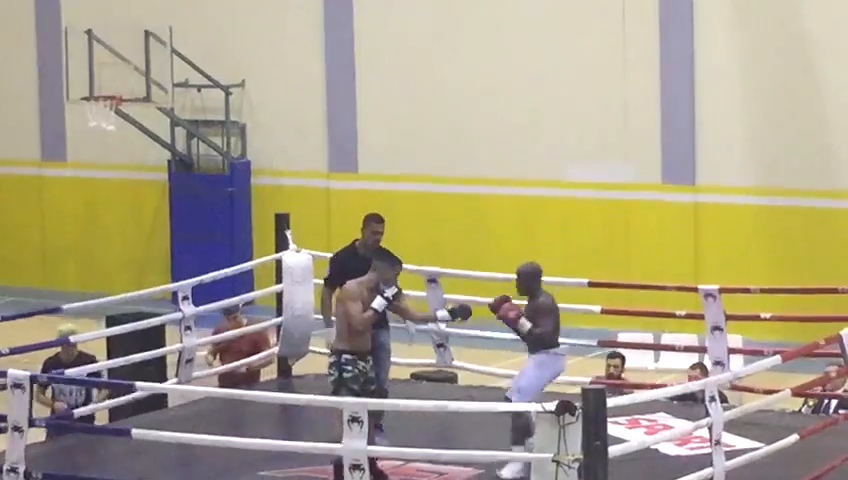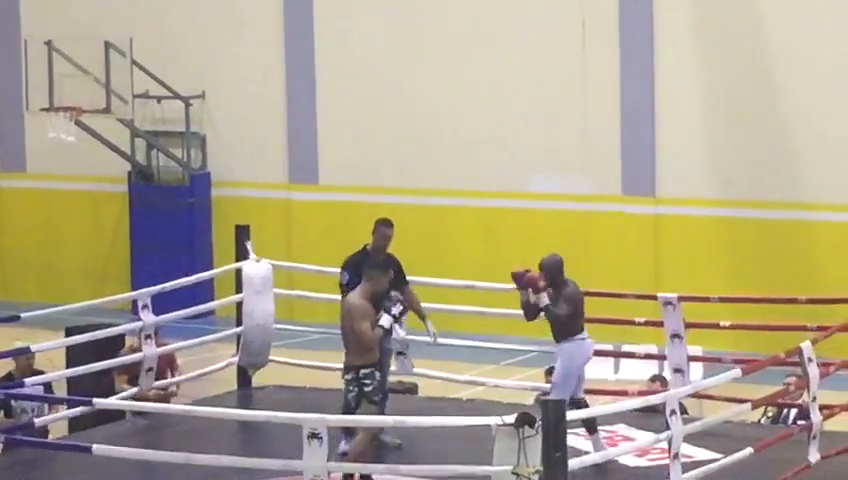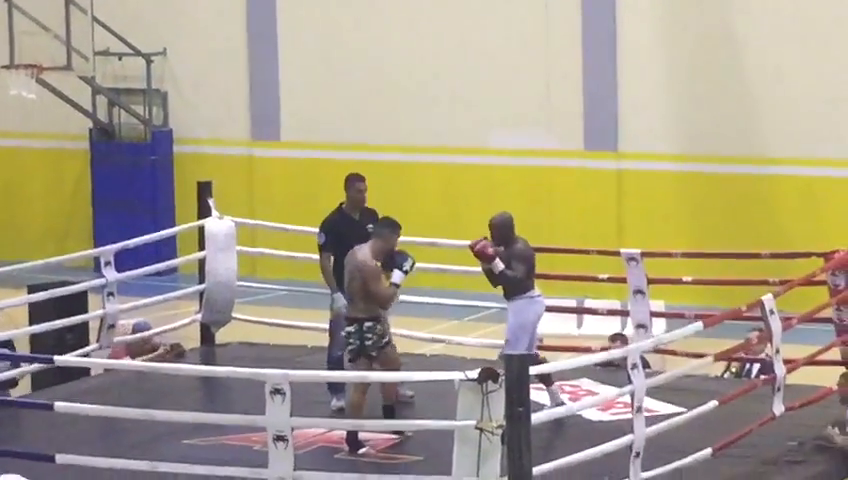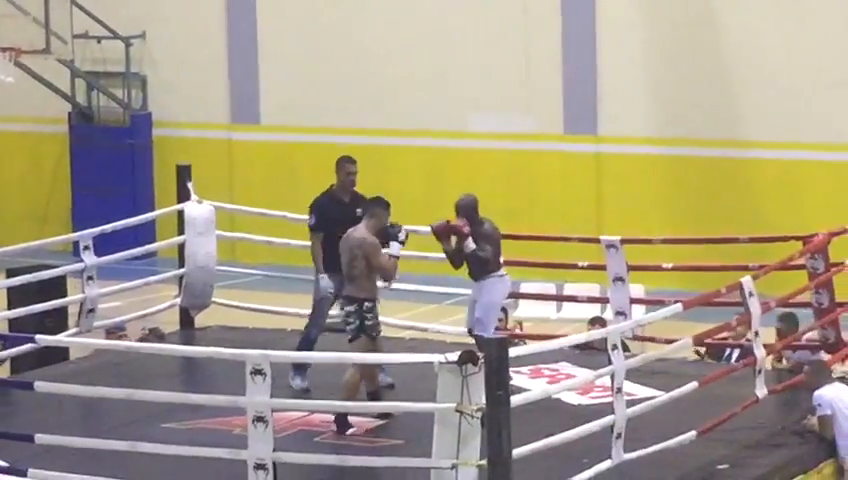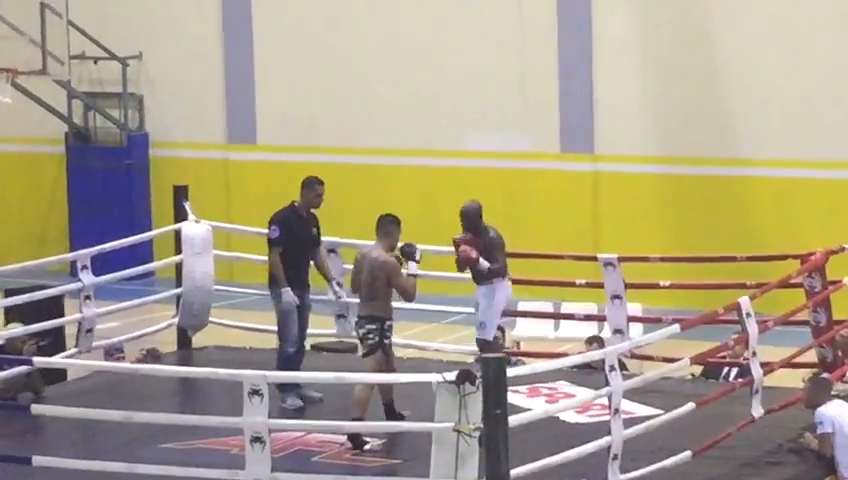
dt=1s
person 1, frame 1
right shoulder: (342, 258)
right elbow: (327, 294)
right wrist: (329, 327)
left hip: (379, 327)
left knee: (380, 383)
left ankle: (376, 429)
person 1, frame 2
left shoulder: (392, 262)
right shoulder: (354, 263)
left elbow: (407, 293)
right elbow: (347, 299)
left wrist: (426, 320)
left hip: (383, 332)
left knee: (381, 386)
right ankle: (346, 436)
person 1, frame 3
left shoulder: (371, 216)
right shoulder: (332, 222)
right elbow: (325, 261)
right wrist: (335, 294)
right hip: (345, 292)
right knee: (338, 345)
right ankle: (337, 394)
person 1, frame 4
left shoulder: (361, 202)
right shoulder: (322, 203)
right elbow: (316, 242)
right wrist: (321, 275)
right hip: (330, 274)
right knee: (316, 325)
right ankle: (298, 372)
person 1, frame 5
left shoulder: (312, 220)
right shoulder: (283, 218)
left elbow: (317, 254)
right elbow: (273, 256)
left wrist: (332, 282)
right wrist: (284, 289)
left hip: (302, 288)
right hip: (284, 288)
left knee: (299, 341)
right knee: (289, 340)
left ankle: (295, 386)
right ankle: (285, 392)
person 2, frame 1
left shoulder: (383, 292)
right shoulder: (351, 289)
left elbow: (413, 316)
right elbow: (359, 324)
left wrist: (448, 314)
right wrist: (382, 300)
left hip: (365, 358)
right hip: (345, 359)
left knee: (371, 413)
person 2, frame 2
left shoulder: (361, 300)
right shoulder: (357, 304)
right elbow: (369, 342)
left wrist: (385, 314)
right wrist: (388, 318)
left hip: (369, 370)
right hip: (361, 373)
left knee: (369, 429)
right knee: (368, 430)
person 2, frame 3
left shoulder: (358, 252)
right shoulder: (367, 263)
right elbow: (385, 301)
left wrist: (388, 267)
right wrist: (400, 272)
left hip: (368, 322)
right hip: (361, 326)
left knee: (393, 365)
right knee: (362, 383)
left ankle: (390, 419)
right ankle: (352, 439)
person 2, frame 4
left shoulder: (350, 235)
right shoulder: (368, 240)
right elbow: (388, 274)
left wrist: (385, 243)
right wrist: (396, 245)
left hip: (355, 302)
right hip: (360, 306)
right knee: (360, 363)
left ankle: (375, 404)
right ankle: (341, 418)
person 2, frame 5
left shoulder: (363, 255)
right shoulder: (388, 262)
left elbow: (355, 288)
right elbow: (409, 294)
right wrist: (412, 264)
left hip: (366, 319)
right hip: (377, 323)
left knee: (388, 366)
left ankle: (391, 415)
right ankle: (354, 433)
person 3, frame 1
left shoulder: (543, 304)
right shoulder: (535, 302)
left elbow: (546, 337)
right elbow: (529, 334)
left wrist: (521, 322)
right wrist: (511, 319)
left hip: (547, 359)
right hip: (540, 358)
left knee: (516, 404)
right knee: (514, 399)
left ankle: (518, 461)
right ankle: (531, 449)
person 3, frame 2
left shoulder: (570, 292)
right shoulder: (552, 289)
left elbow: (557, 318)
right elbow: (530, 315)
left wrist: (542, 296)
right wrist: (523, 290)
left hip: (573, 347)
right hip: (570, 347)
left knee: (556, 402)
right knee: (576, 399)
right ankle: (599, 447)
person 3, frame 3
left shoulder: (520, 250)
right shoulder: (506, 249)
left elbow: (517, 280)
right elbow: (496, 281)
left wrist: (495, 262)
right wrist: (486, 262)
left hip: (525, 304)
right hip: (524, 303)
right knee: (530, 354)
right ankle: (556, 400)
person 3, frame 4
left shoulder: (487, 230)
right shoulder: (466, 228)
left elbow: (487, 261)
right elbow: (457, 263)
left wrist: (466, 241)
right wrist: (445, 241)
left hip: (493, 283)
right hip: (482, 283)
left knee: (481, 335)
right knee: (473, 330)
person 3, frame 5
left shoulder: (492, 238)
right shoulder: (470, 236)
left elbow: (501, 271)
right elbow: (461, 267)
left wrist: (478, 261)
right wrist: (460, 252)
left hip: (495, 288)
right hip: (483, 287)
left knee: (484, 340)
right knee: (484, 337)
